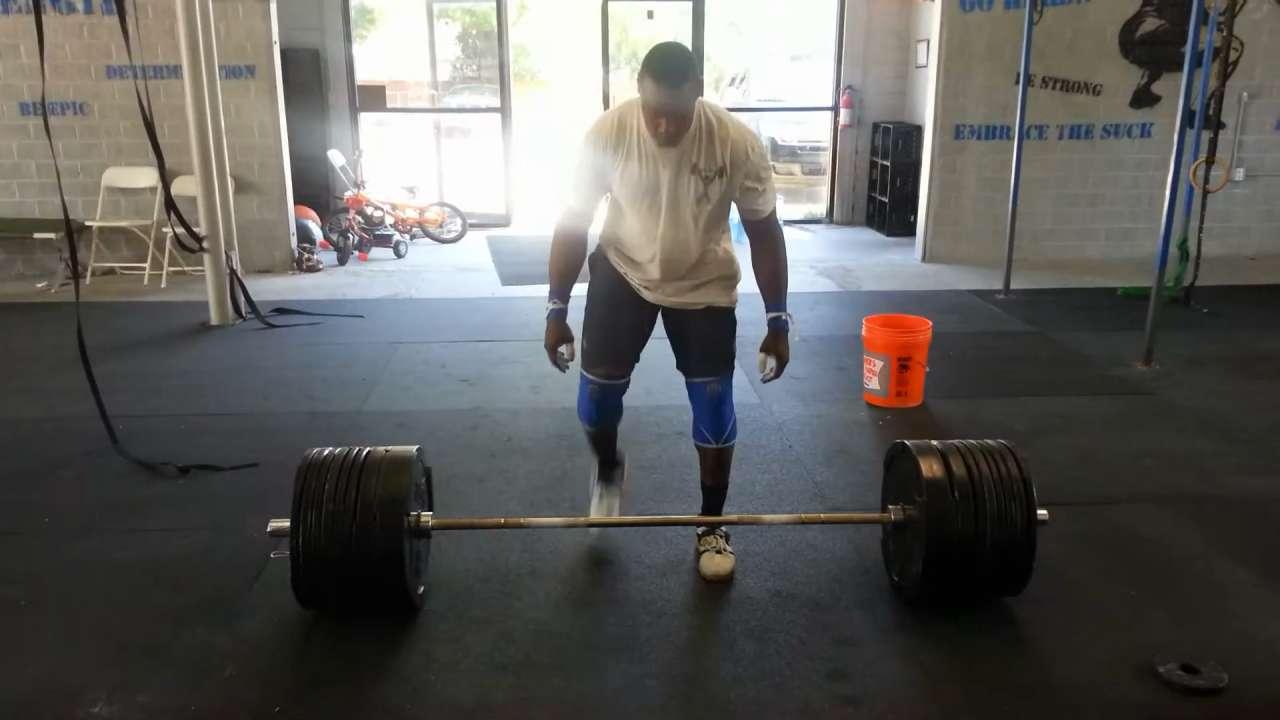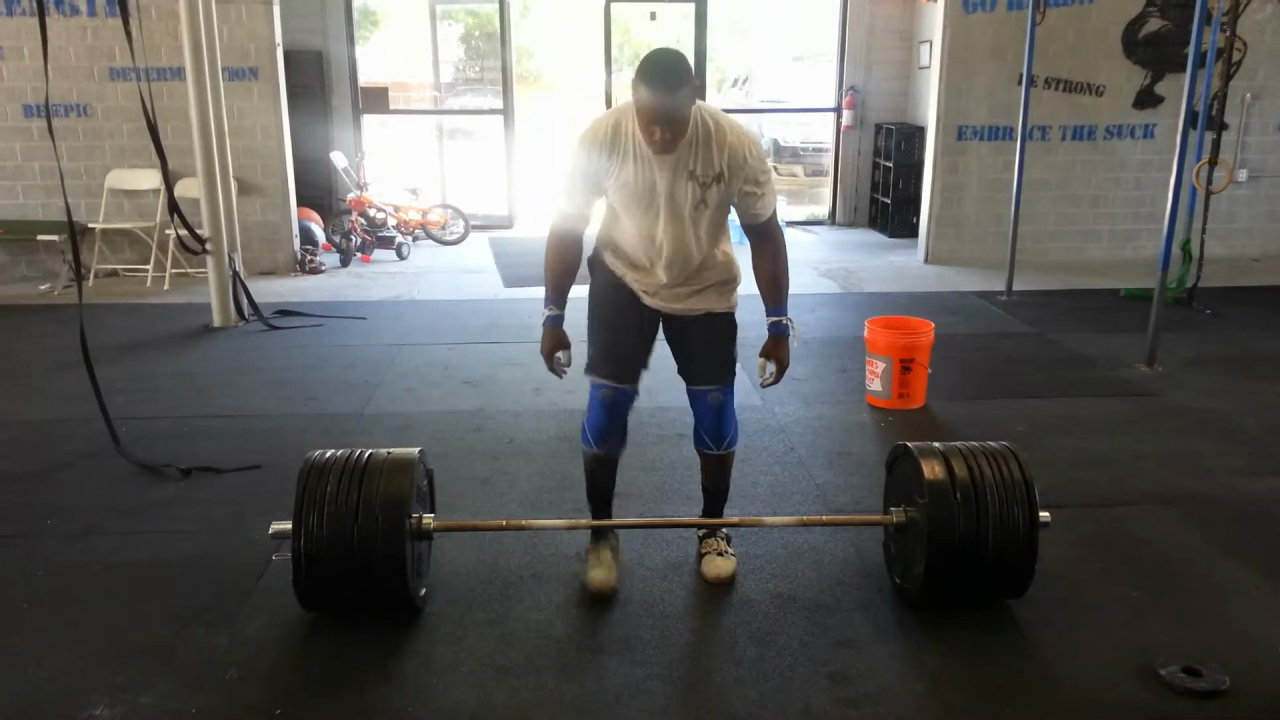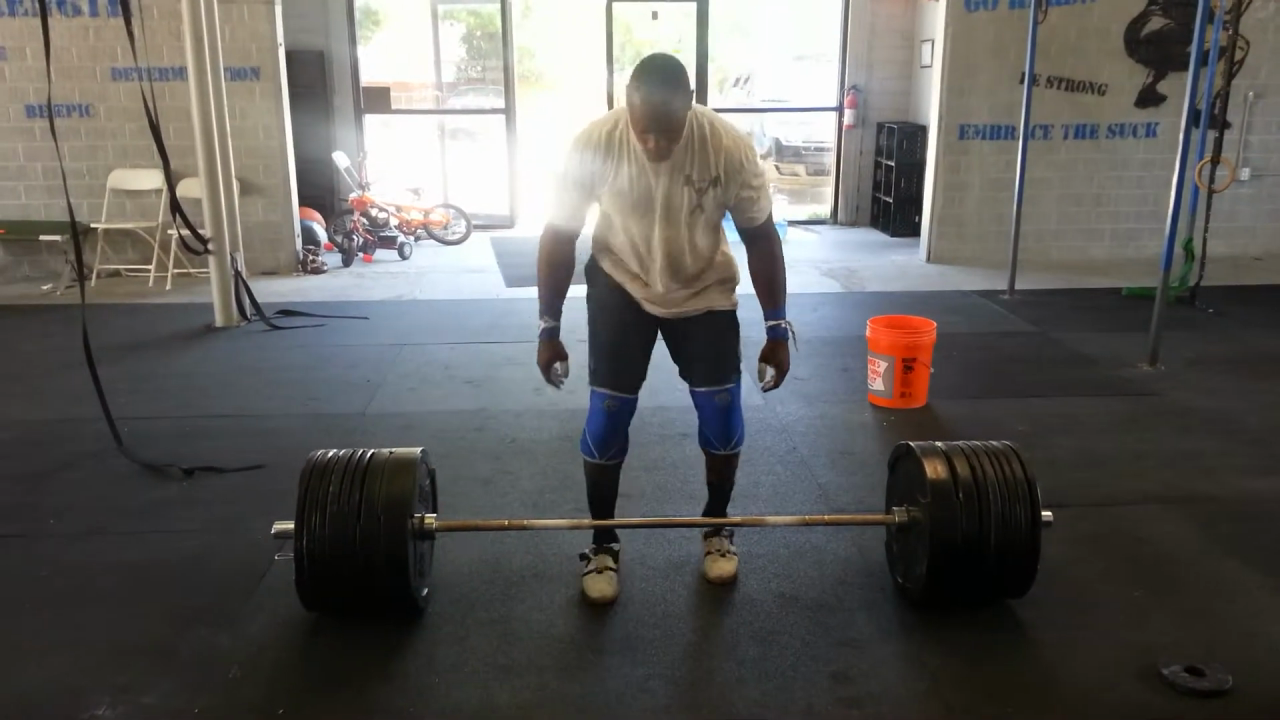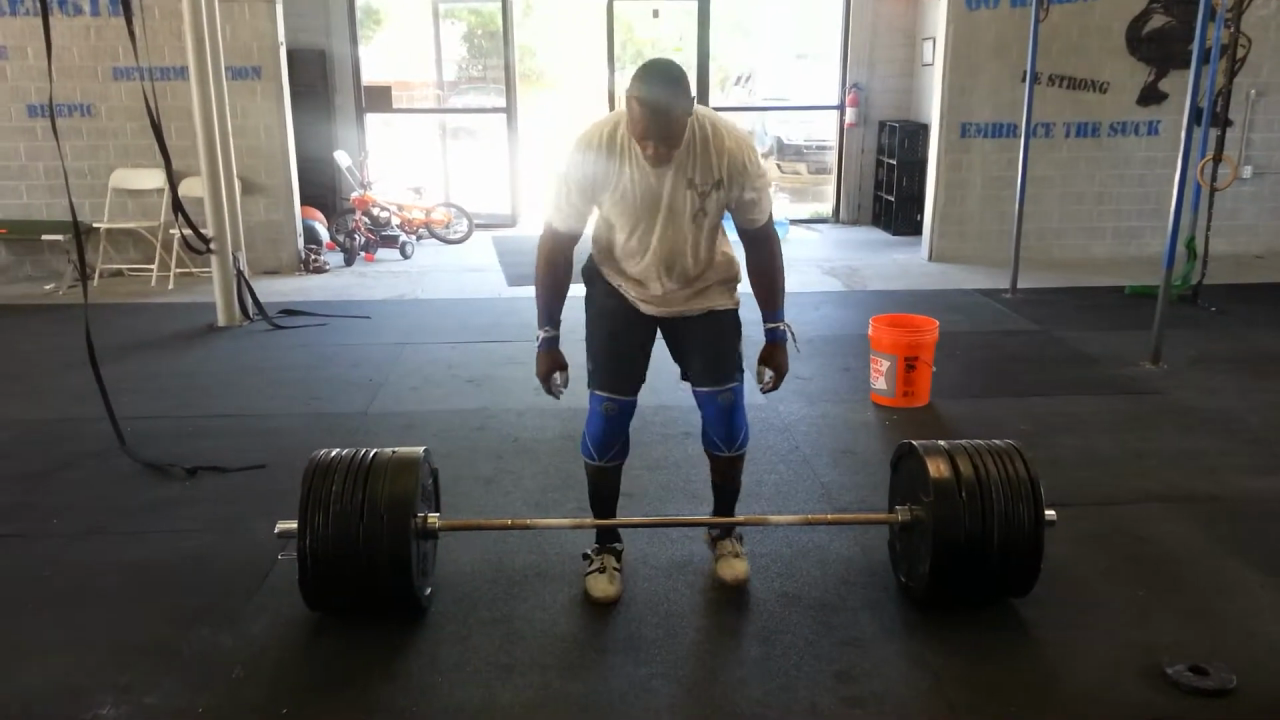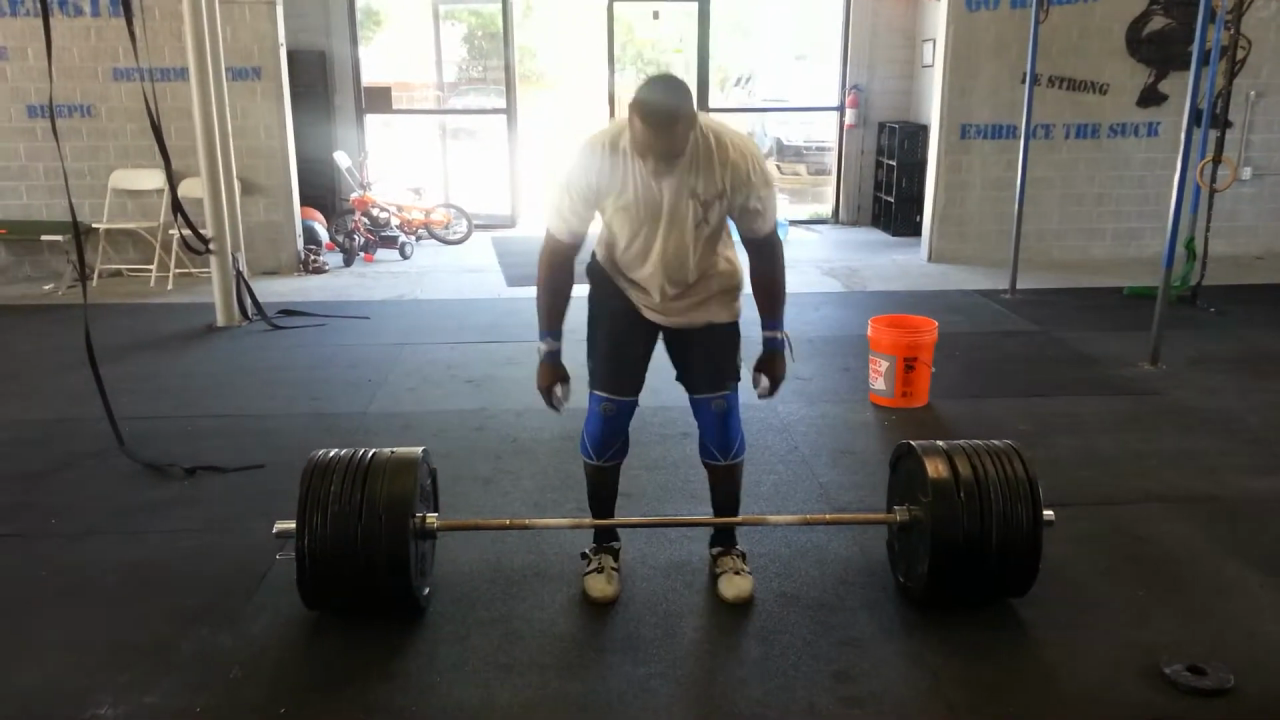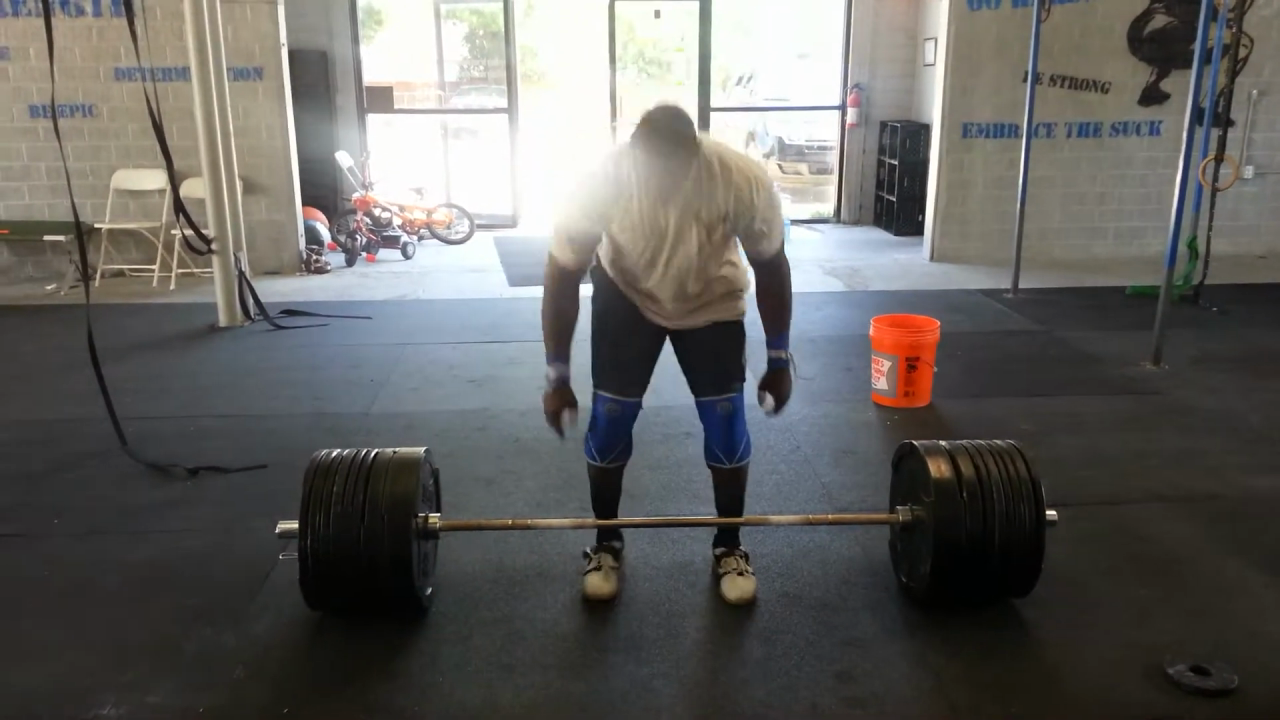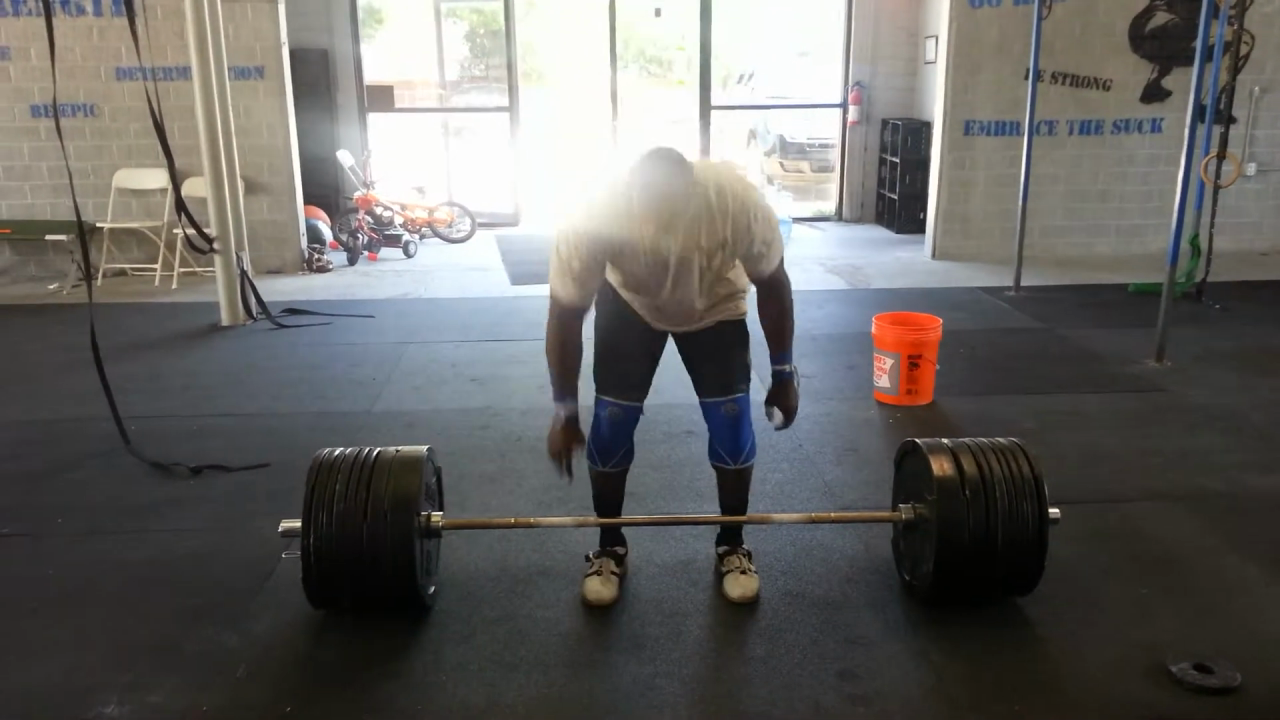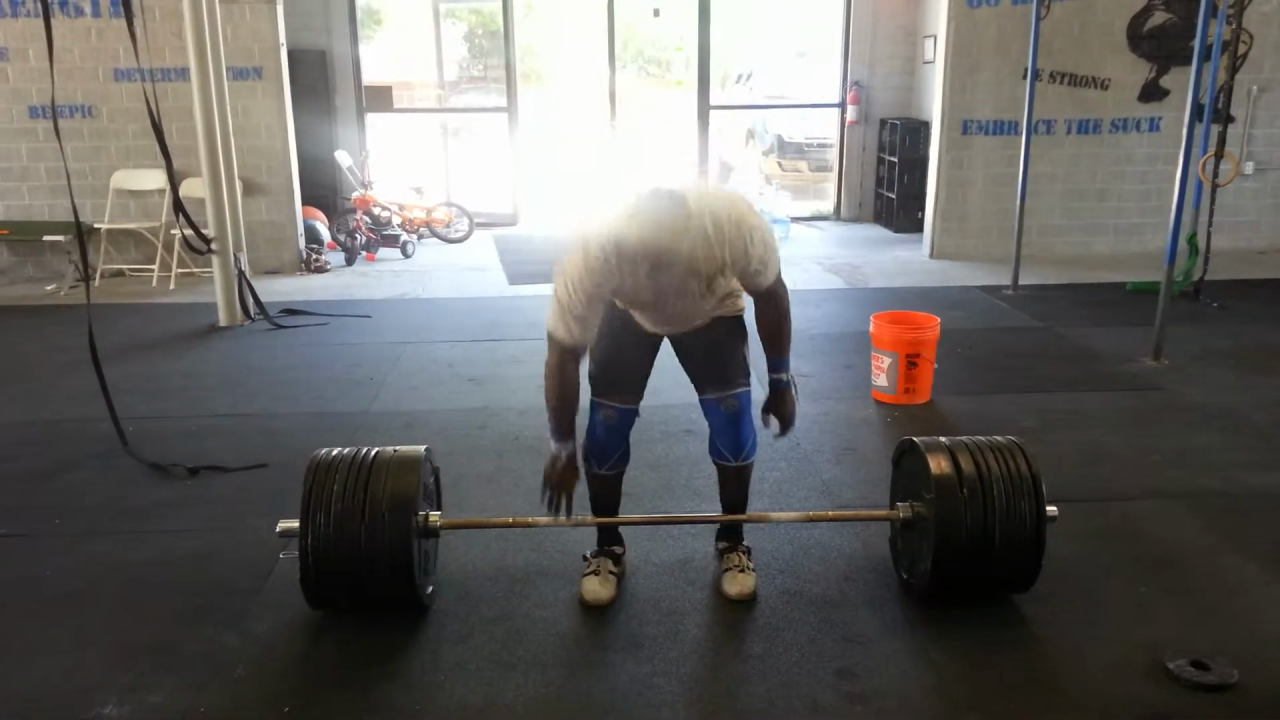
dt=0.1s
person 1, frame 1
left shoulder: (736, 140)
right shoulder: (608, 133)
left elbow: (764, 231)
right elbow: (573, 221)
left wrist: (778, 321)
right wrist: (556, 310)
left hip: (705, 283)
right hip: (622, 273)
left knee: (713, 401)
right knee: (598, 389)
left ankle: (711, 525)
right ankle: (608, 469)
person 1, frame 2
left shoulder: (734, 144)
right shoulder: (602, 137)
left elbow: (764, 233)
right elbow: (568, 225)
left wrist: (778, 325)
right wrist: (553, 316)
left hip: (705, 288)
right hip: (622, 277)
left knee: (714, 409)
right knee: (608, 402)
left ankle: (712, 527)
right ankle: (601, 537)
person 1, frame 3
left shoulder: (730, 147)
right shoulder: (594, 145)
left elbow: (761, 237)
right elbow: (559, 238)
left wrist: (777, 329)
right wrist: (548, 328)
left hip: (704, 291)
right hip: (621, 288)
left knee: (721, 412)
right knee: (609, 413)
left ankle: (716, 528)
right ankle: (603, 545)
person 1, frame 4
left shoulder: (731, 148)
right shoulder: (595, 147)
left elbow: (760, 239)
right elbow: (558, 242)
left wrist: (775, 332)
right wrist: (548, 337)
left hip: (705, 291)
right hip: (619, 289)
left knee: (724, 414)
right knee: (608, 416)
left ankle: (725, 532)
right ankle: (606, 545)
person 1, frame 5
left shoulder: (738, 157)
right shoulder: (596, 159)
left elbow: (764, 248)
right elbow: (558, 252)
left wrist: (774, 339)
right wrist: (549, 349)
left hip: (707, 300)
right hip: (622, 294)
left knee: (720, 420)
right knee: (606, 418)
left ankle: (726, 547)
right ankle: (604, 545)
person 1, frame 6
left shoulder: (743, 179)
right shoulder: (603, 180)
left elbow: (770, 267)
right elbow: (563, 277)
left wrist: (779, 358)
right wrist: (557, 374)
left hip: (712, 302)
right hip: (626, 298)
left knee: (725, 422)
right knee: (610, 419)
left ankle: (729, 547)
right ankle: (606, 545)
person 1, frame 7
left shoulder: (740, 203)
right shoulder: (595, 223)
left elbow: (772, 284)
right elbow: (564, 317)
left wrist: (783, 373)
right wrist: (564, 409)
left hip: (716, 309)
right hip: (628, 305)
left knee: (732, 422)
right knee: (612, 421)
left ankle: (732, 548)
right ankle: (609, 549)
person 1, frame 8
left shoulder: (737, 223)
right shoulder: (594, 253)
left elbow: (770, 295)
right elbow: (564, 356)
left wrist: (780, 381)
right wrist: (561, 448)
left hip: (712, 310)
right hip: (626, 314)
left knee: (733, 420)
right knee: (607, 423)
left ankle: (732, 545)
right ankle: (607, 548)
